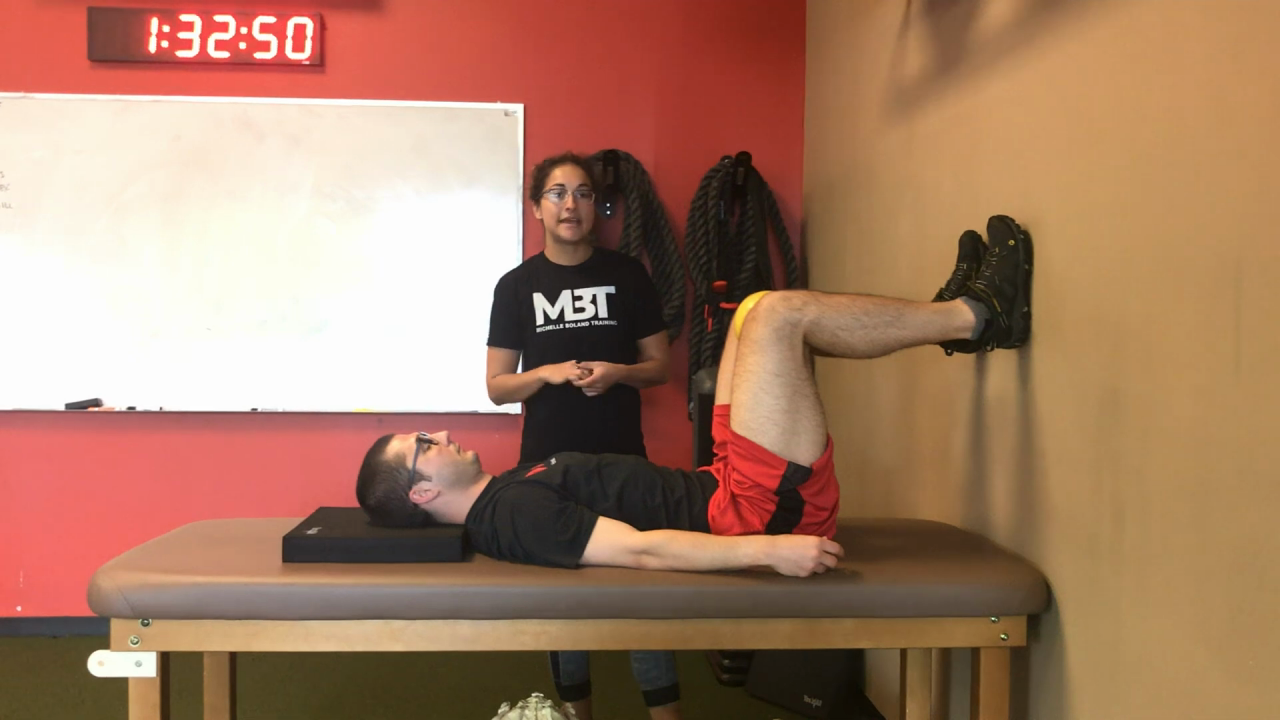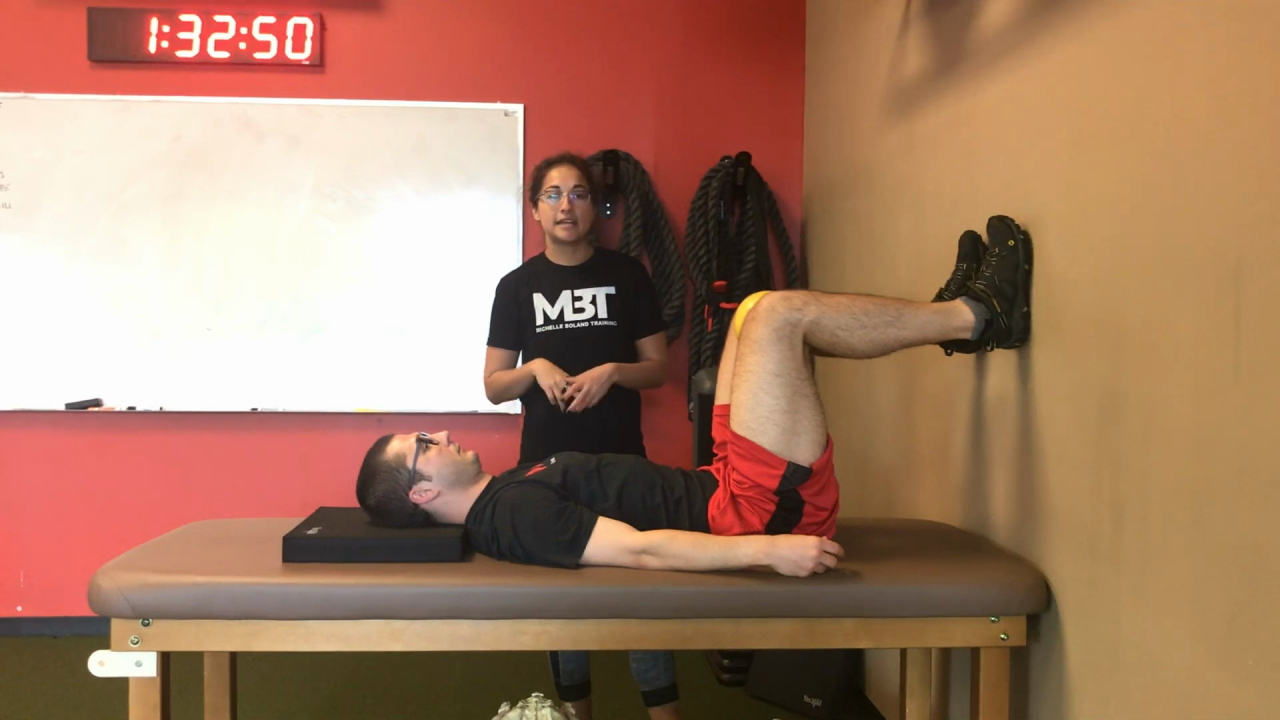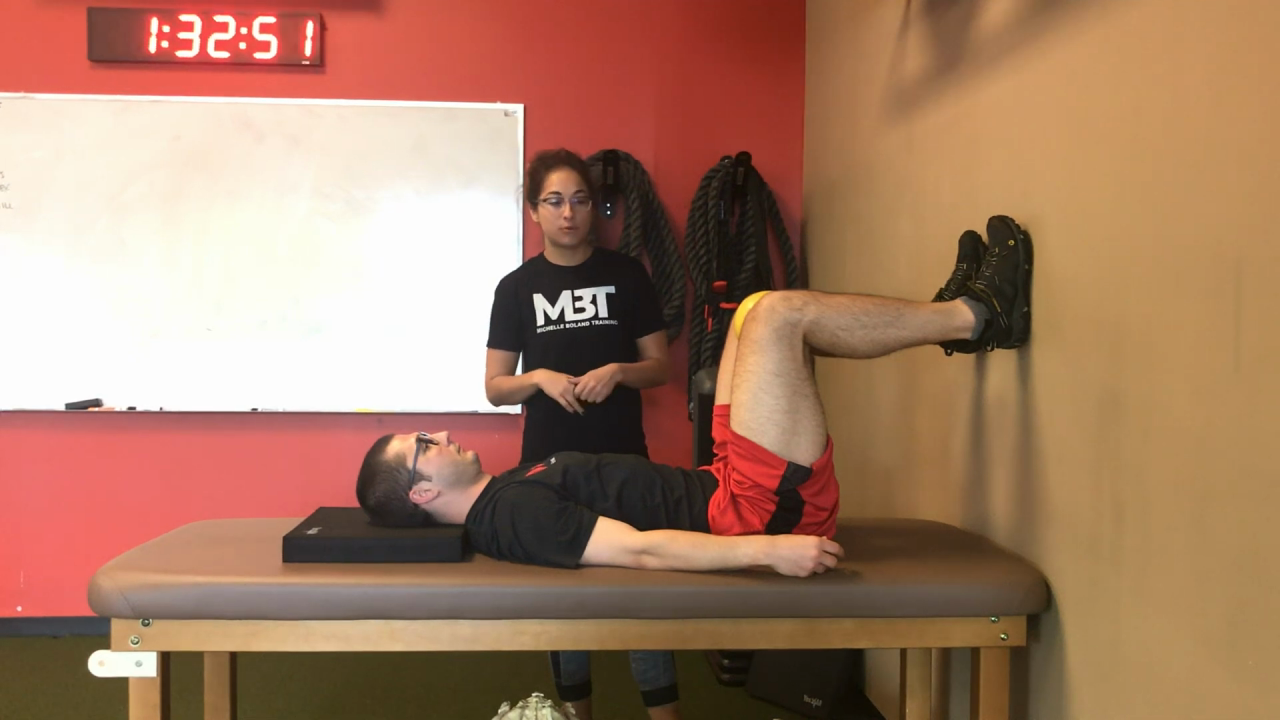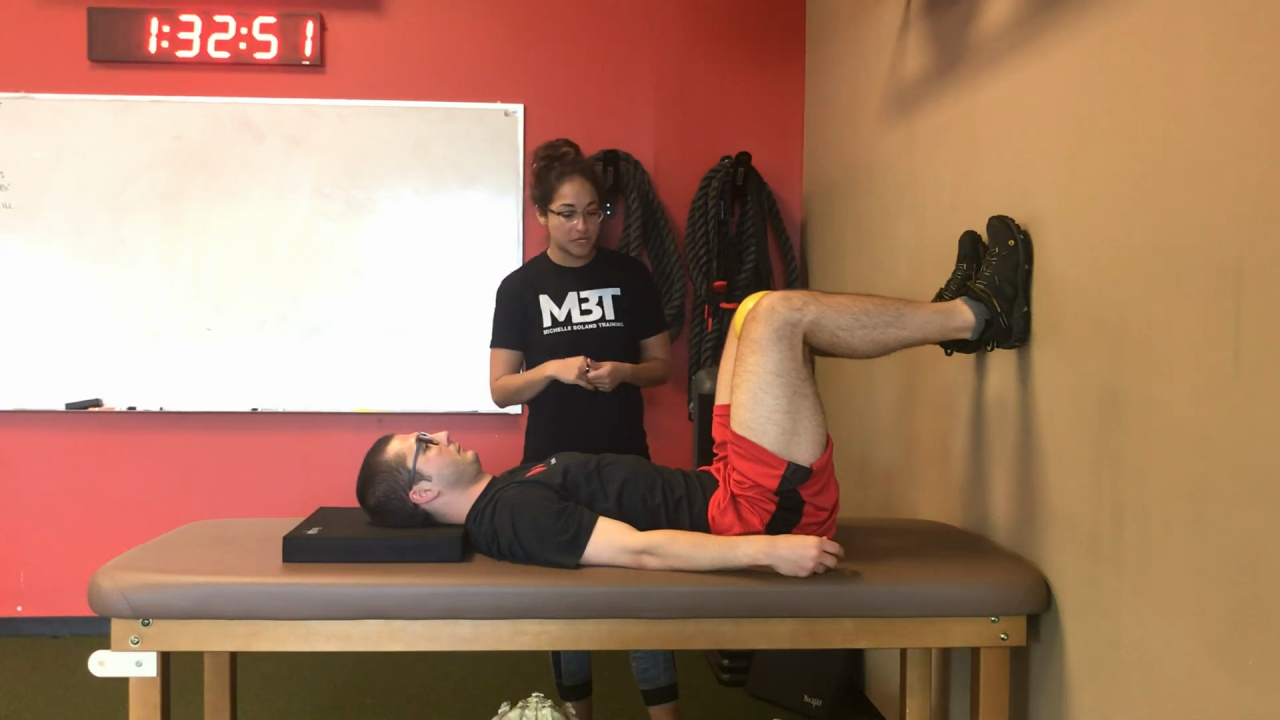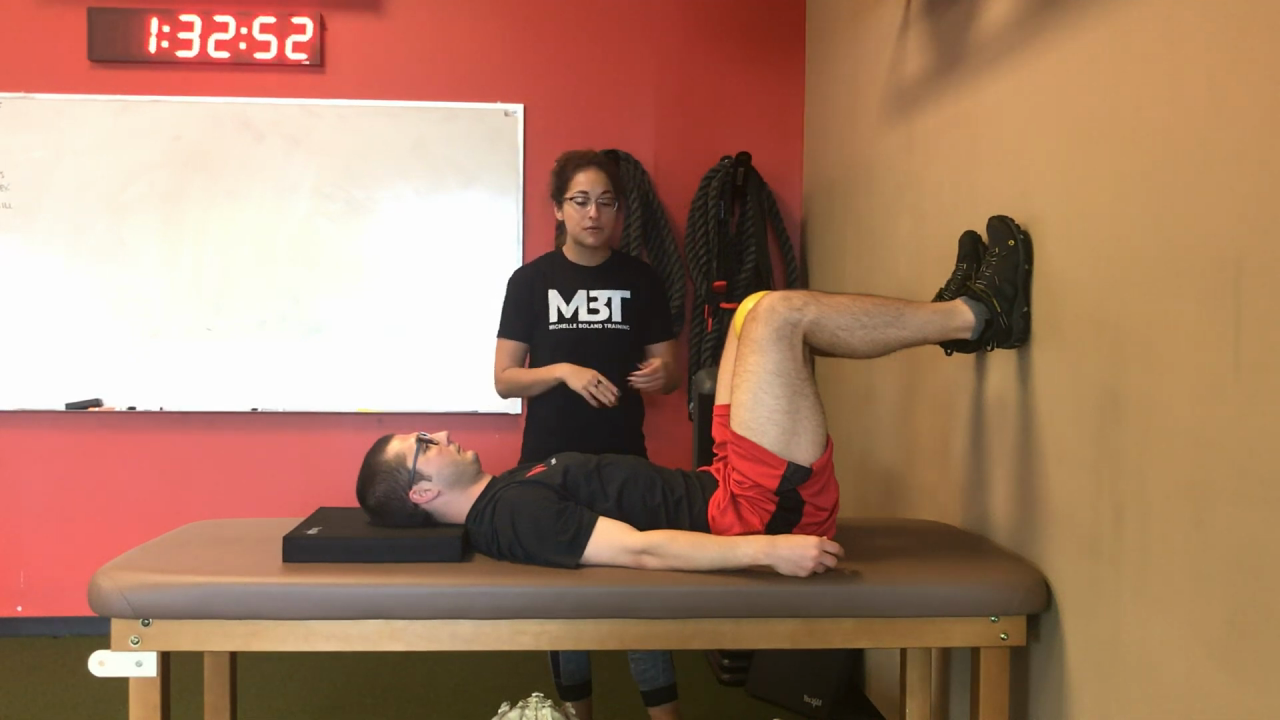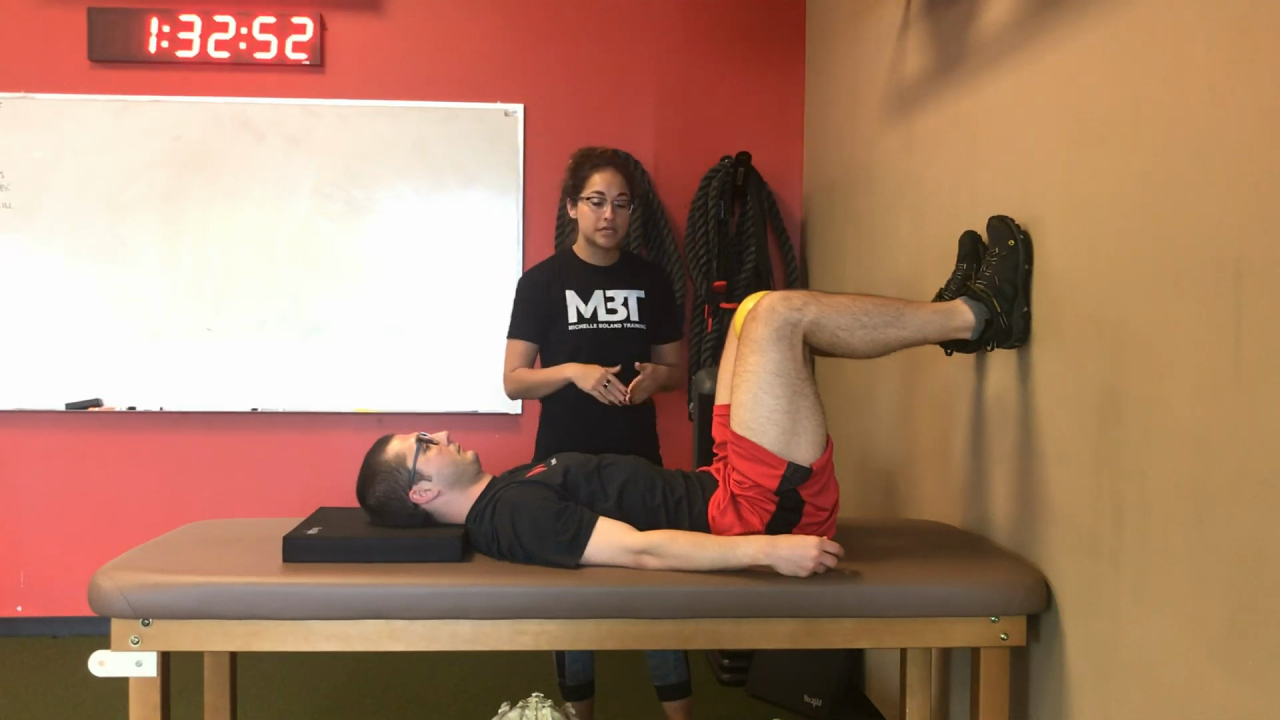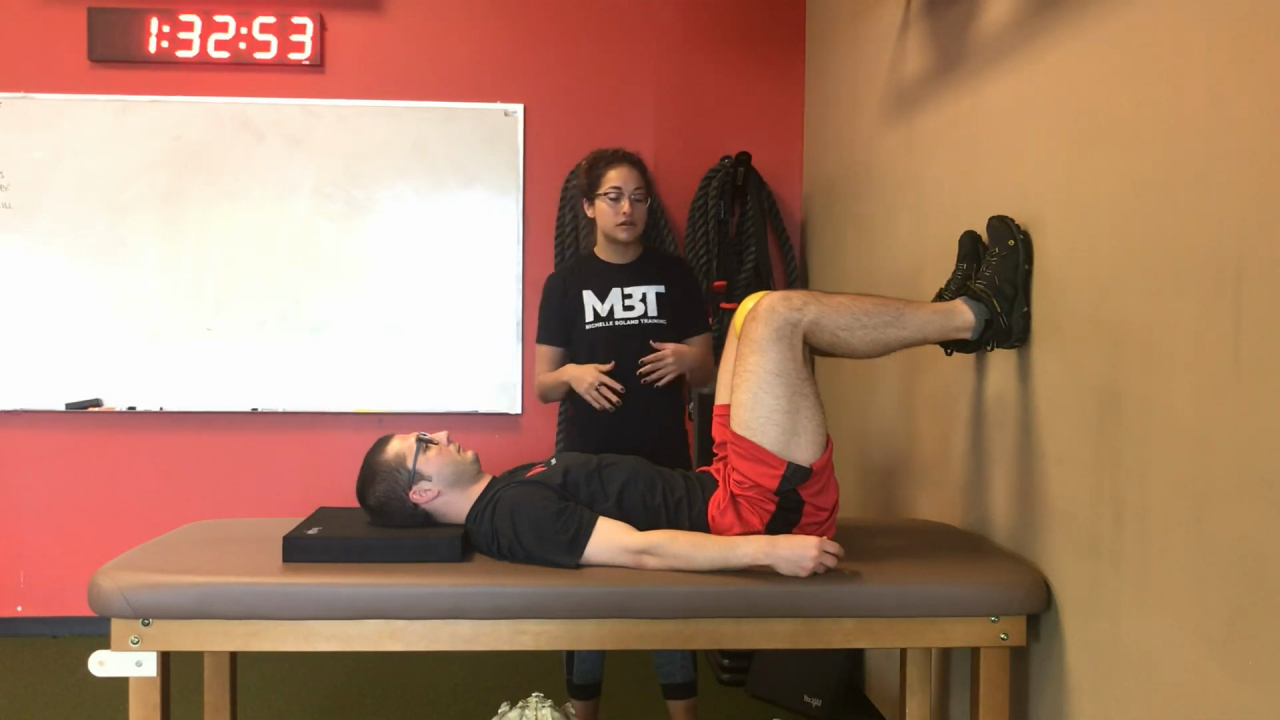
dt=0.5s
person 1, frame 1
left shoulder: (508, 495)
right shoulder: (513, 513)
right elbow: (638, 551)
right wrist: (771, 548)
left hip: (722, 496)
right hip: (752, 517)
left knee: (760, 315)
right knee: (775, 316)
left ankle: (958, 315)
right ankle: (973, 316)
person 1, frame 2
left shoulder: (505, 498)
right shoulder: (509, 513)
right elbow: (638, 550)
right wrist: (770, 548)
left hip: (717, 491)
right hip: (749, 513)
left knee: (761, 313)
right knee: (777, 313)
left ankle: (956, 315)
right ankle: (973, 317)
person 1, frame 3
left shoulder: (501, 494)
right shoulder: (515, 520)
right elbow: (636, 551)
right wrist: (773, 547)
left hip: (719, 493)
right hip: (746, 515)
left knee: (762, 312)
right knee: (777, 312)
left ankle: (953, 315)
right ankle: (974, 314)
person 1, frame 4
left shoulder: (508, 493)
right shoulder: (513, 514)
right elbow: (640, 550)
right wrist: (768, 550)
left hip: (719, 488)
right hip: (754, 512)
left knee: (760, 314)
right knee: (778, 313)
left ankle: (954, 315)
right ankle: (975, 315)
person 1, frame 5
left shoulder: (506, 493)
right shoulder: (511, 515)
right elbow: (639, 551)
right wrist: (769, 548)
left hip: (720, 489)
right hip: (753, 511)
left knee: (760, 312)
right knee: (778, 313)
left ankle: (957, 314)
right ankle: (976, 316)
person 1, frame 6
left shoulder: (507, 492)
right shoulder: (512, 516)
right elbow: (639, 550)
right wrist: (770, 549)
left hip: (720, 490)
right hip: (749, 511)
left knee: (763, 314)
right knee: (778, 314)
left ankle: (962, 313)
right ankle: (975, 315)
person 1, frame 7
left shoulder: (504, 491)
right shoulder: (513, 519)
right elbow: (637, 550)
right wrist: (772, 545)
left hip: (719, 491)
right hip: (746, 514)
left knee: (760, 312)
right knee: (778, 311)
left ankle: (954, 312)
right ankle: (976, 312)
person 2, frame 1
left shoulder: (627, 274)
right shoulder: (516, 286)
left elbow: (660, 366)
right elbow: (497, 386)
left wrist: (615, 372)
right wrist: (548, 373)
left hip: (620, 458)
right hip: (548, 462)
person 2, frame 2
left shoulder: (627, 274)
right shoulder: (517, 285)
left elbow: (659, 367)
right elbow: (493, 386)
left wrist: (613, 372)
right wrist: (534, 368)
left hip: (620, 458)
right hip: (547, 463)
person 2, frame 3
left shoulder: (627, 274)
right shoulder: (517, 288)
left elbow: (659, 366)
right elbow: (495, 386)
left wrist: (617, 372)
right wrist: (541, 378)
left hip: (622, 459)
right hip: (550, 464)
person 2, frame 4
left shoulder: (629, 275)
right shoulder: (519, 288)
left elbow: (661, 365)
right elbow: (501, 389)
left wrist: (624, 372)
right wrist: (552, 368)
left hip: (625, 460)
right hip: (552, 465)
person 2, frame 5
left shoulder: (642, 280)
right shoulder: (530, 281)
left elbow: (665, 369)
right elbow: (504, 379)
left wrist: (661, 375)
right wrist: (563, 371)
left hip: (623, 459)
right hip: (551, 463)
person 2, frame 6
left shoulder: (651, 279)
right shoulder: (543, 281)
left elbow: (674, 368)
right elbow: (514, 380)
left wrist: (656, 376)
right wrist: (571, 370)
left hip: (638, 459)
person 2, frame 7
left shoulder: (676, 275)
right shoulder: (565, 283)
left elbow: (706, 372)
right elbow: (543, 385)
left wrist: (687, 361)
right wrist: (573, 374)
left hip: (664, 459)
right hip: (590, 461)
